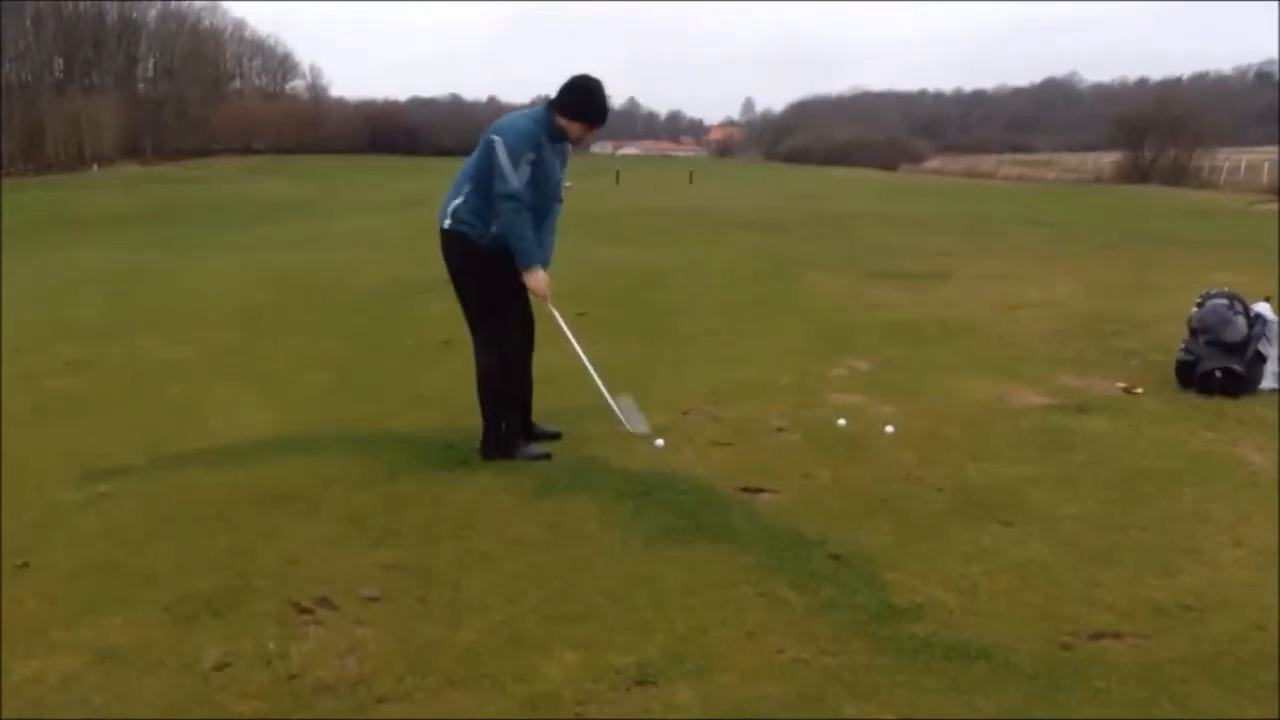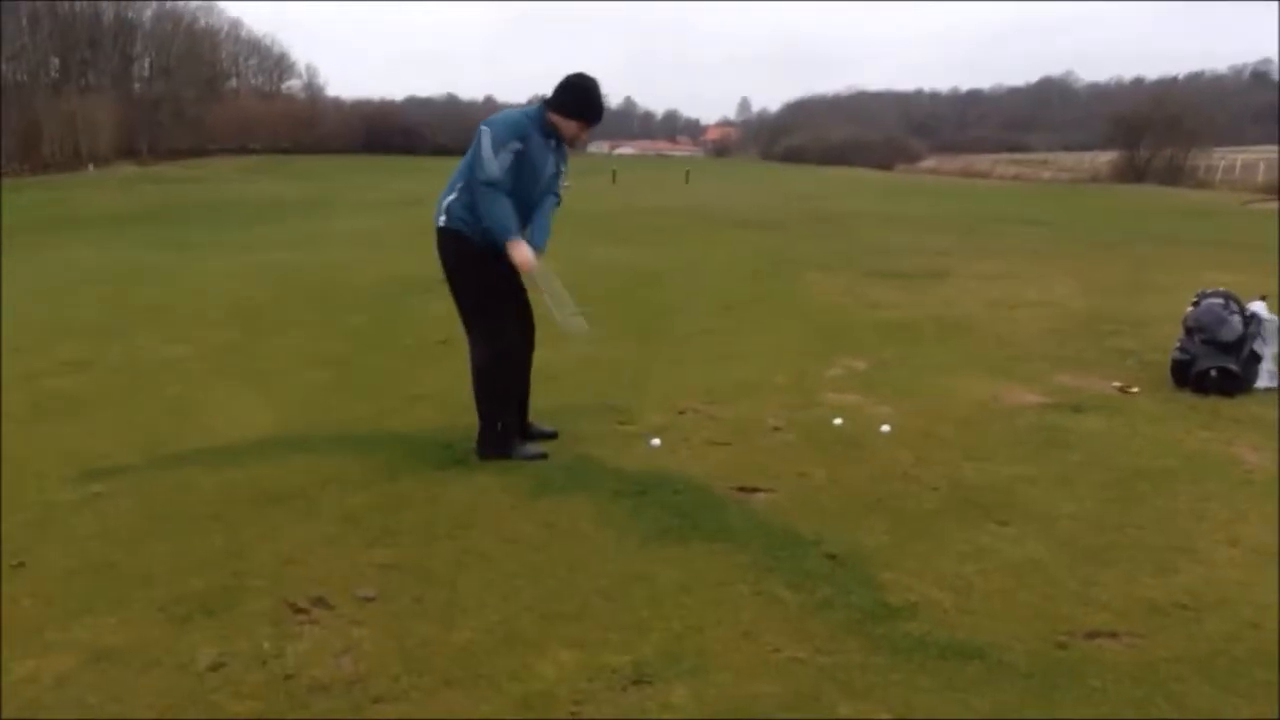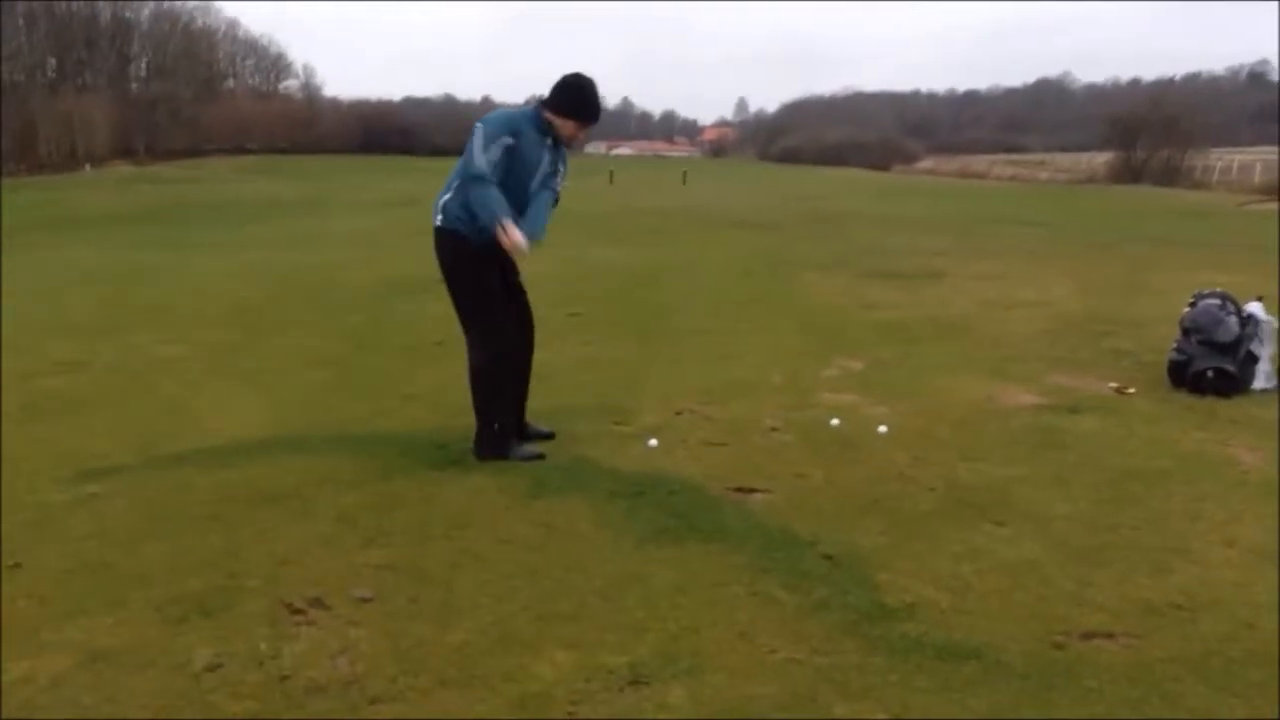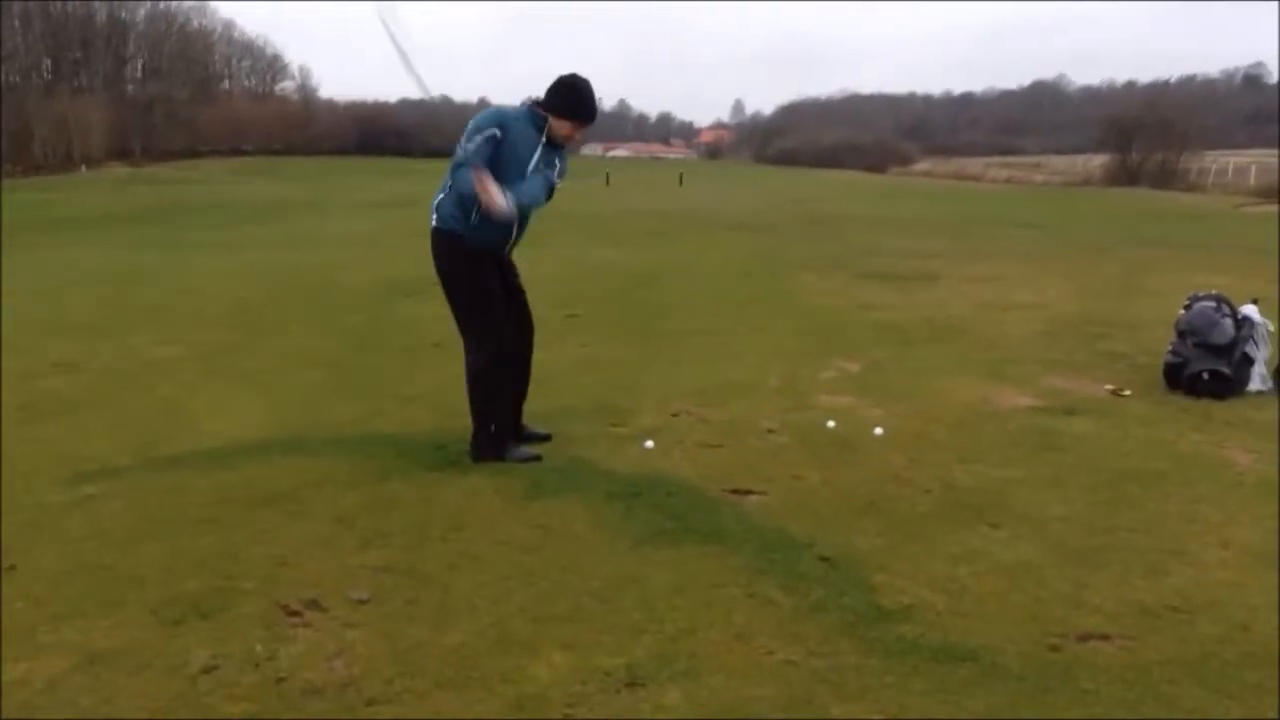
dt=0.5s
person 1, frame 1
left shoulder: (556, 144)
right shoulder: (516, 134)
left elbow: (548, 207)
right elbow: (511, 203)
left wrist: (541, 264)
right wrist: (531, 266)
left hip: (497, 243)
right hip: (468, 237)
left knee: (519, 332)
right knee: (497, 337)
left ankle: (518, 422)
right ankle: (499, 438)
person 1, frame 2
left shoulder: (556, 149)
right shoulder: (507, 127)
left elbow: (546, 201)
right elbow: (490, 188)
left wrist: (532, 247)
right wrist: (514, 241)
left hip: (497, 243)
right hip: (464, 236)
left knee: (520, 330)
right knee: (493, 336)
left ankle: (515, 422)
right ankle: (496, 438)
person 1, frame 3
left shoulder: (556, 154)
right shoulder: (504, 126)
left elbow: (544, 199)
right elbow: (478, 181)
left wrist: (522, 235)
right wrist: (502, 228)
left hip: (494, 245)
right hip: (461, 236)
left knee: (519, 330)
right knee: (490, 336)
left ankle: (512, 421)
right ankle: (492, 438)
person 1, frame 4
left shoulder: (555, 154)
right shoulder: (497, 122)
left elbow: (537, 189)
right elbow: (462, 170)
left wrist: (505, 199)
right wrist: (481, 190)
left hip: (495, 247)
right hip: (457, 237)
left knee: (519, 332)
right knee: (488, 338)
left ankle: (509, 423)
right ankle: (489, 440)
